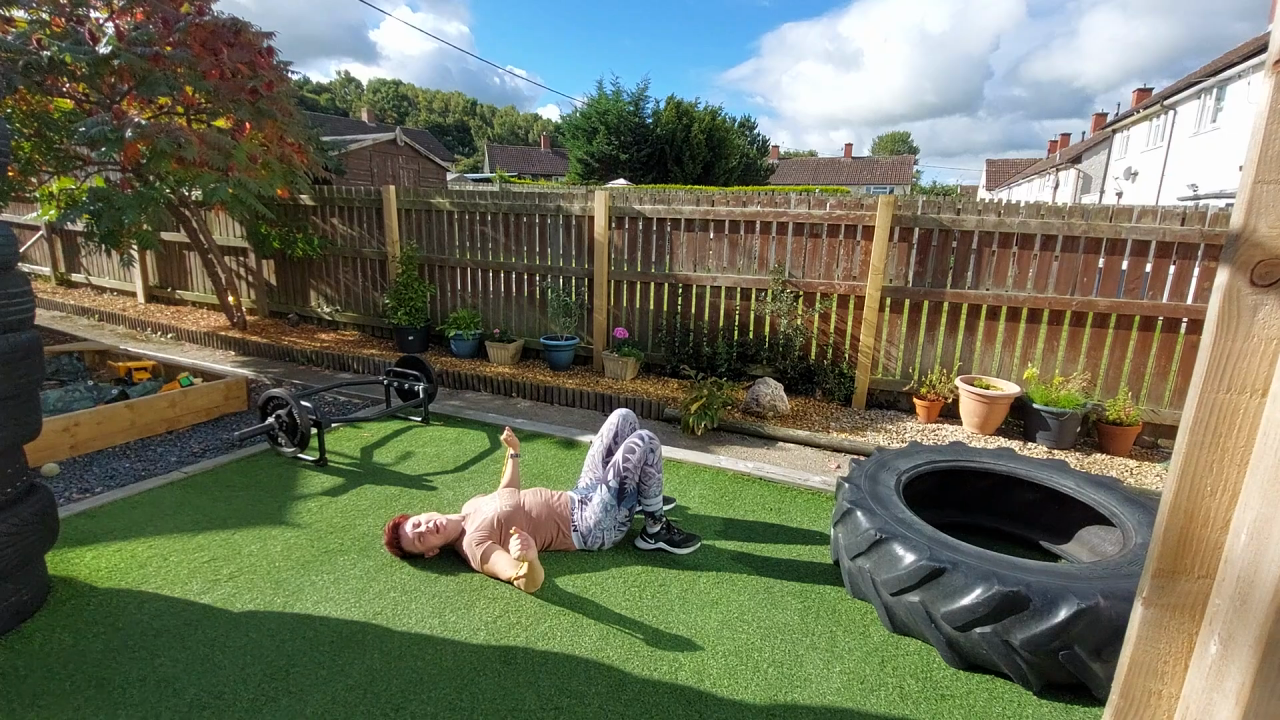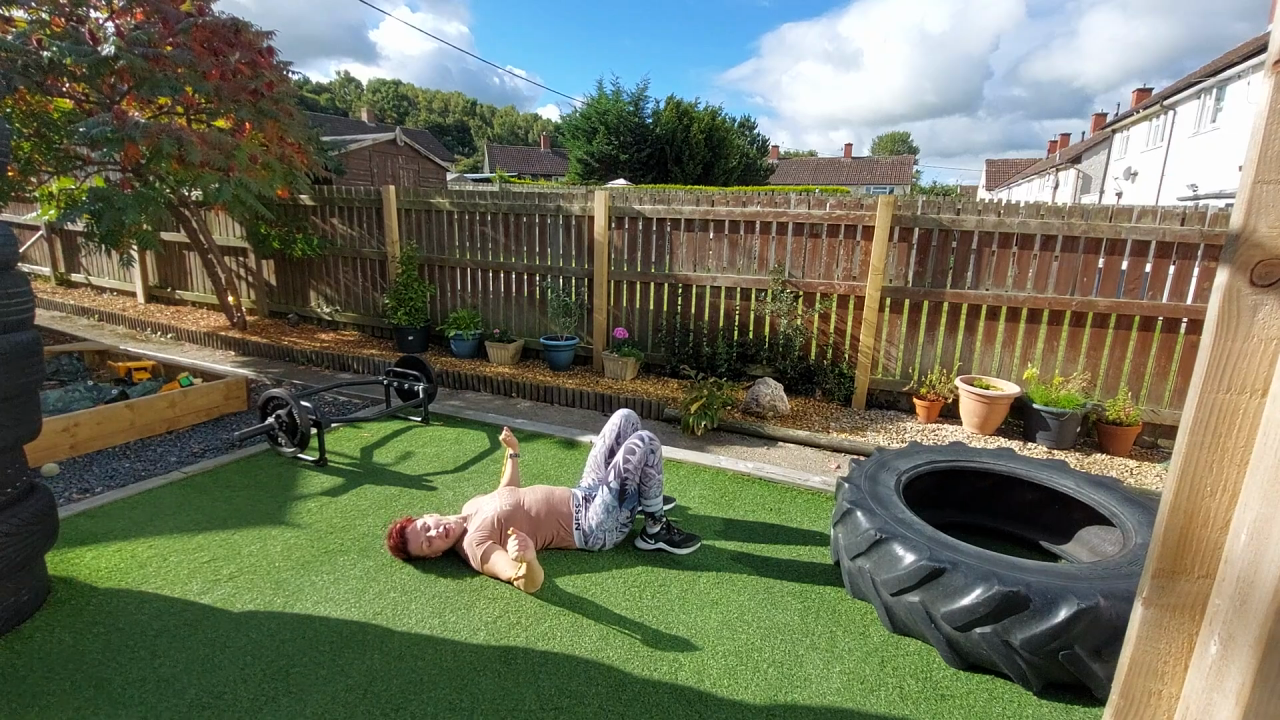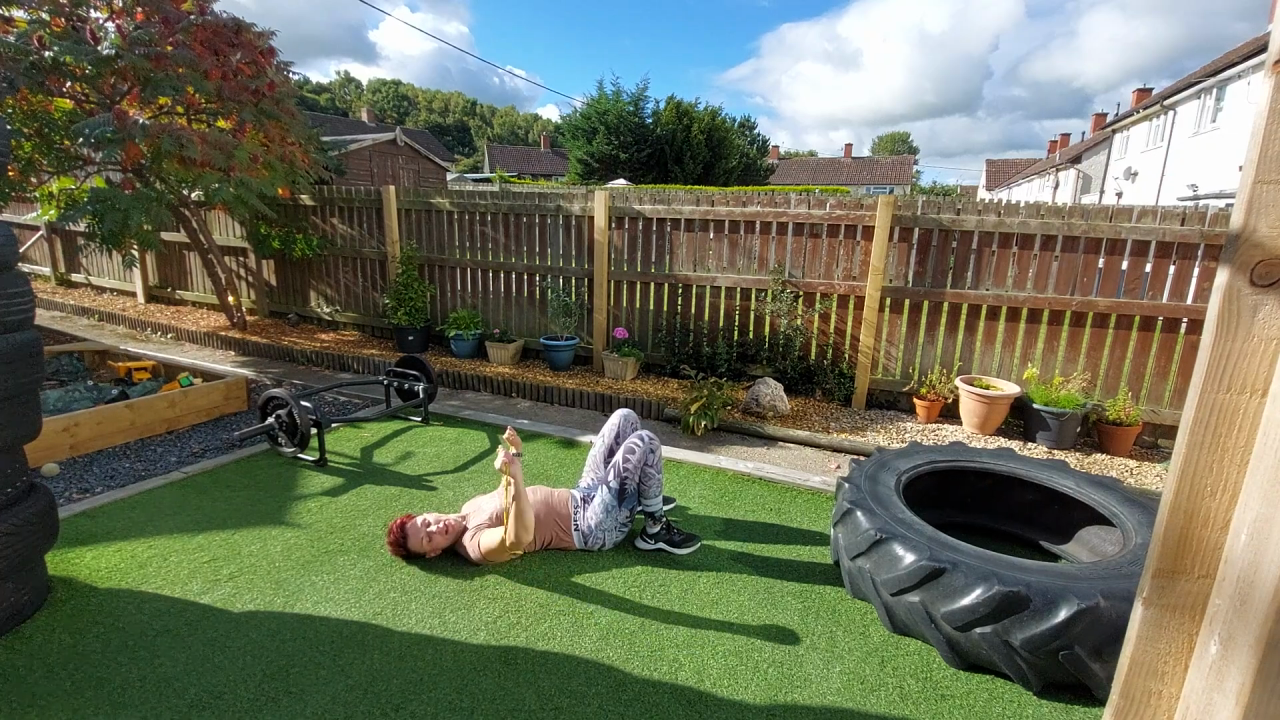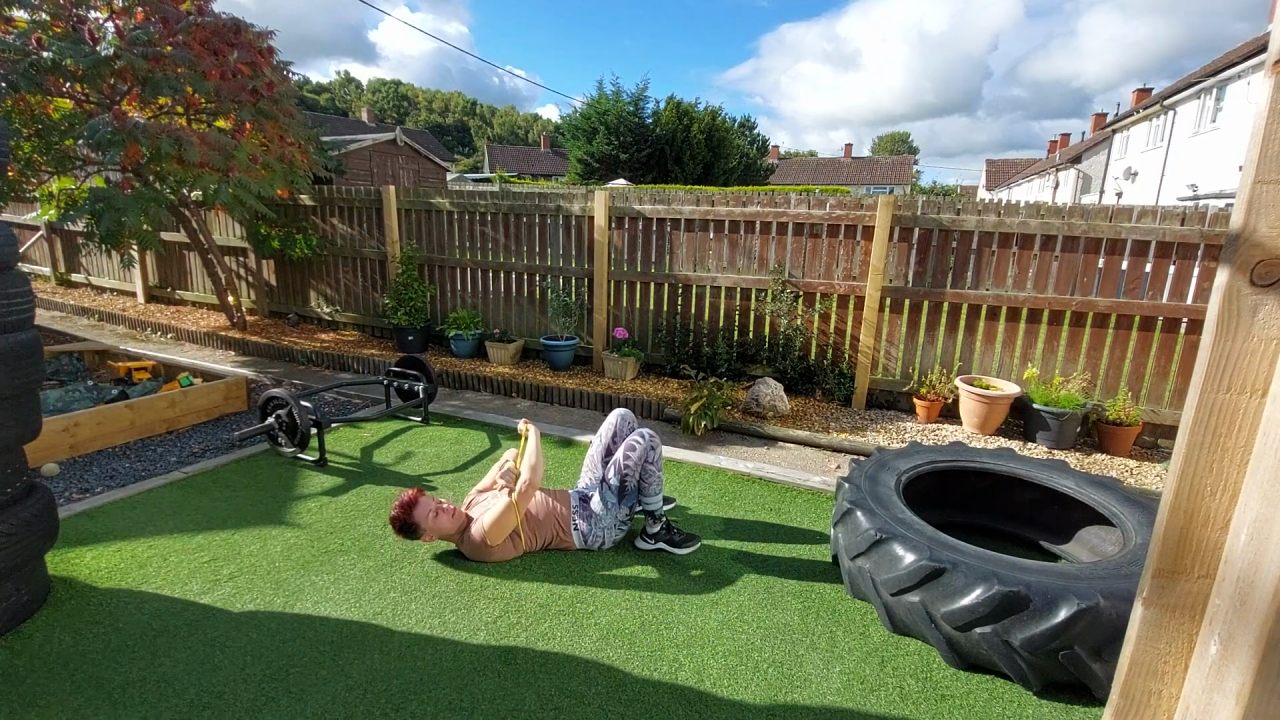
dt=0.7s
person 1, frame 1
left shoulder: (471, 507)
right shoulder: (475, 546)
right elbow: (530, 583)
left wrist: (514, 452)
right wrist: (530, 557)
left hip: (580, 499)
right hip: (594, 525)
left knee: (624, 417)
right knee: (645, 441)
left ankle: (644, 497)
right ankle: (656, 530)
person 1, frame 2
left shoulder: (471, 507)
right shoulder: (475, 546)
right elbow: (530, 584)
left wrist: (512, 452)
right wrist: (528, 558)
left hip: (583, 497)
right hip: (595, 525)
left knee: (625, 417)
right knee: (645, 442)
left ankle: (645, 498)
right ankle: (656, 530)
person 1, frame 3
left shoulder: (470, 508)
right shoulder: (476, 546)
right elbow: (522, 536)
left wrist: (515, 454)
right wrist: (513, 475)
left hip: (582, 498)
right hip: (594, 527)
left knee: (625, 417)
right knee: (644, 442)
left ankle: (645, 497)
right ankle: (656, 531)
person 1, frame 4
left shoulder: (473, 503)
right shoulder: (480, 539)
left elbow: (511, 456)
right elbow: (529, 484)
left wrist: (505, 470)
right wrist: (533, 434)
left hip: (580, 499)
right hip: (596, 526)
left knee: (622, 416)
right knee: (645, 439)
left ankle: (644, 497)
right ankle: (656, 531)
